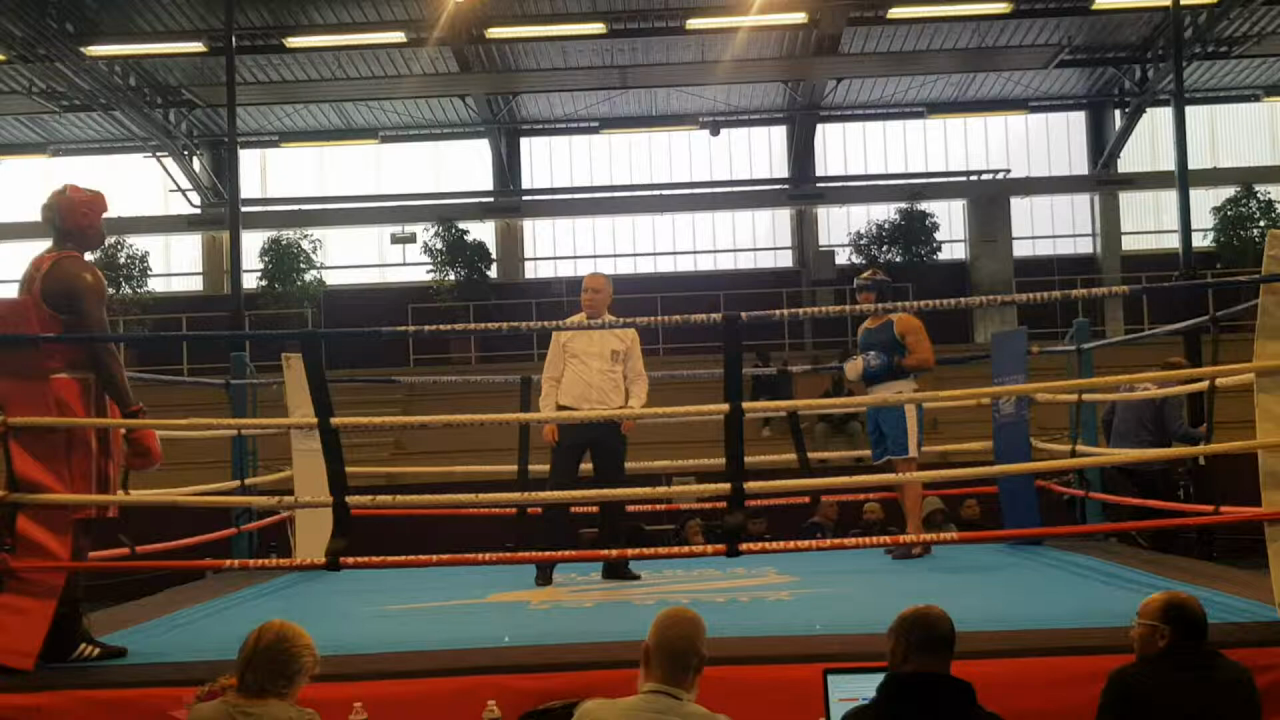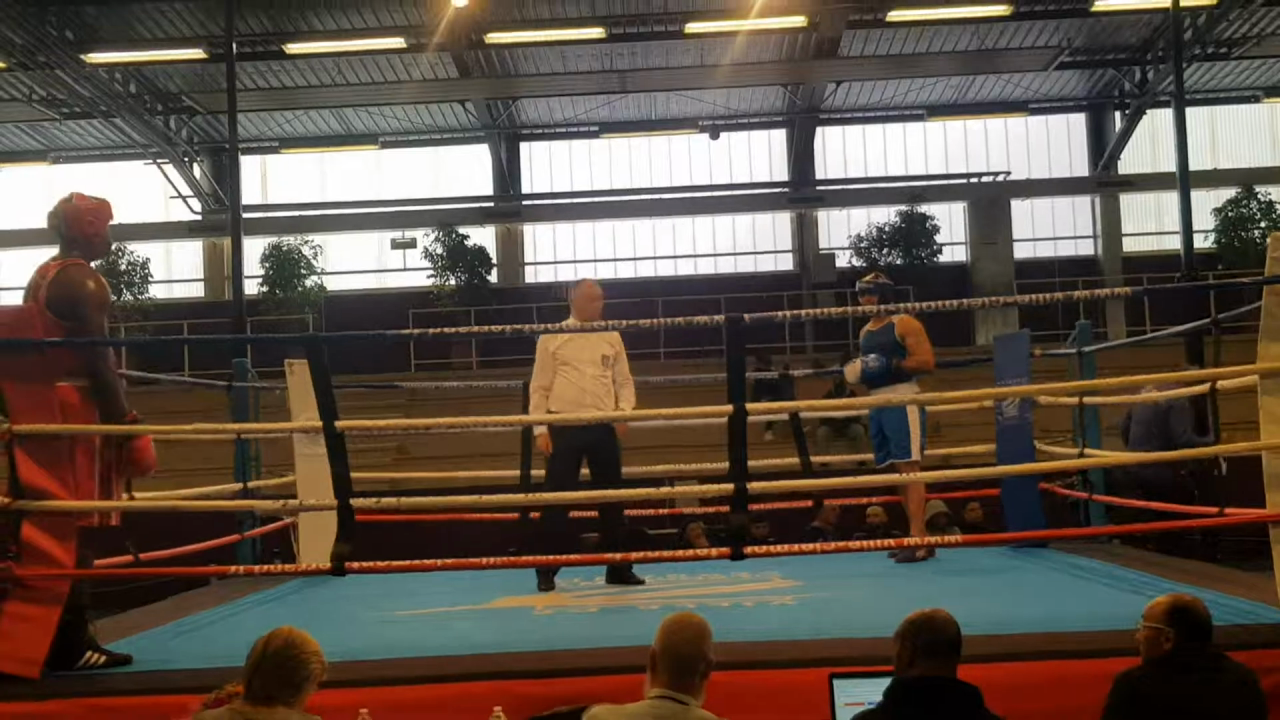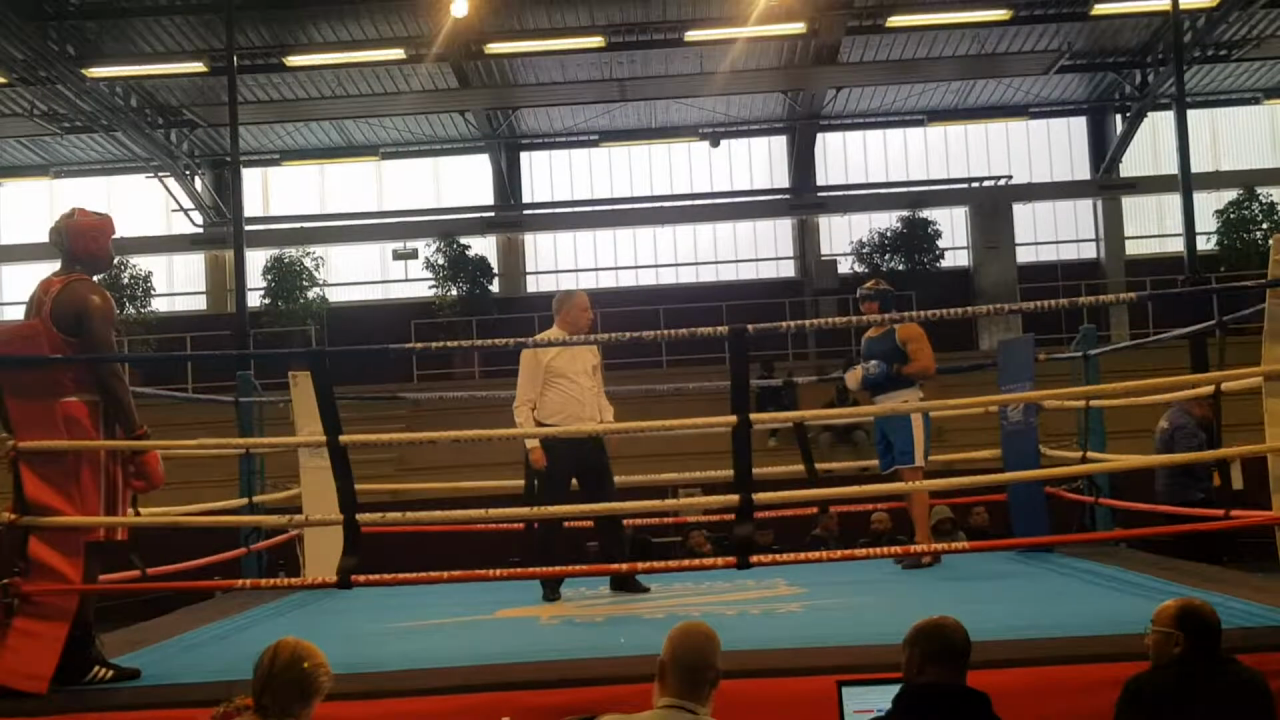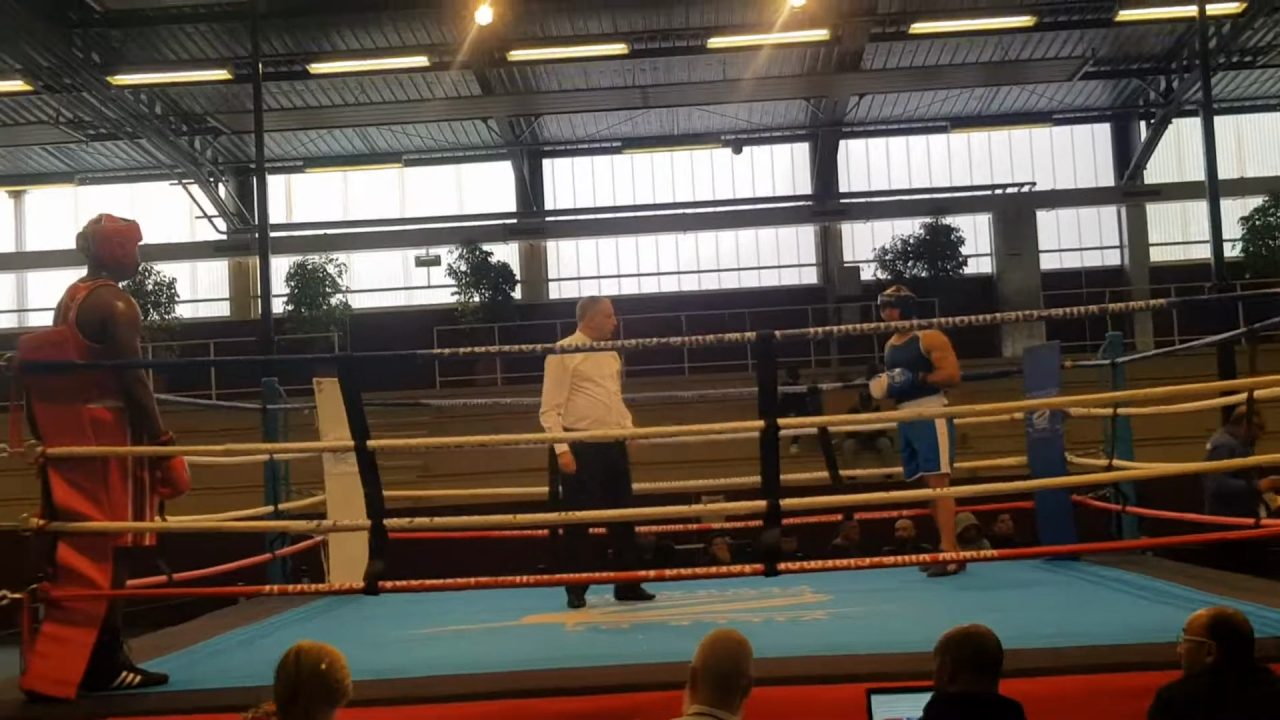
dt=0.3s
person 1, frame 1
right shoulder: (80, 274)
right elbow: (100, 351)
right wrist: (135, 417)
right hip: (69, 410)
left knee: (44, 520)
right knee: (66, 522)
left ankle: (58, 632)
right ankle: (58, 635)
person 1, frame 2
left shoulder: (40, 277)
right shoulder: (84, 282)
right elbow: (99, 361)
right wrist: (129, 427)
left hip: (41, 417)
right hip: (75, 417)
left knee: (47, 528)
right knee: (69, 530)
left ankle: (65, 640)
right ankle: (64, 643)
person 1, frame 3
left shoulder: (41, 293)
right shoulder: (89, 298)
left elbow: (42, 368)
right elbow: (108, 375)
right wrist: (140, 442)
left hip: (43, 433)
right hip: (79, 433)
left knee: (52, 543)
right knee: (77, 544)
left ankle: (73, 654)
right ankle: (72, 658)
person 1, frame 4
left shoulder: (69, 298)
right shoulder: (115, 304)
left elbow: (72, 375)
right elbow: (133, 381)
right wrist: (164, 447)
left hip: (72, 440)
right hip: (108, 439)
left knee: (82, 549)
right knee: (105, 550)
left ankle: (100, 659)
right ankle: (99, 662)
person 2, frame 1
left shoulder: (626, 332)
right shoulder: (565, 329)
left elbow: (637, 378)
right elbow: (551, 378)
left wrist: (632, 409)
right wrist: (548, 418)
left hip: (611, 422)
right hip: (570, 419)
right knee: (558, 491)
left ankle: (615, 563)
right ankle: (546, 565)
person 2, frame 2
left shoulder: (611, 337)
right shoulder: (552, 337)
left elbow: (624, 381)
right elbow: (539, 388)
left wrist: (624, 411)
right wrist: (541, 429)
left hip: (603, 427)
right hip: (563, 427)
left ankle: (618, 568)
right ankle: (547, 572)
person 2, frame 3
left shoulder: (590, 348)
right shoulder: (537, 348)
right elbow: (523, 403)
left wrist: (608, 420)
right wrist: (533, 444)
left hip: (590, 438)
right hip: (554, 440)
left knee: (606, 504)
left ankle: (621, 575)
right ankle: (551, 583)
person 2, frame 4
left shoulder: (610, 354)
right shoulder: (563, 353)
right elbow: (550, 409)
left wrist: (628, 426)
right wrist: (562, 449)
left hip: (613, 443)
right hip: (580, 445)
left knee: (622, 512)
right knee: (578, 518)
left ankle: (627, 584)
right ankle: (576, 590)
person 3, frame 1
left shoulder: (904, 322)
right shoulder: (863, 329)
left elbow: (927, 359)
left wrist: (889, 362)
right wrist: (856, 370)
left hip: (899, 399)
right hip: (874, 403)
left knee: (906, 466)
right knee: (894, 468)
left ankle: (914, 536)
right ankle: (916, 533)
person 3, frame 2
left shoulder: (905, 324)
right shoulder: (865, 332)
left elbow: (927, 361)
left wrist: (889, 364)
right wrist: (858, 372)
left hip: (902, 403)
right hip: (877, 406)
left knee: (909, 468)
right knee: (897, 471)
left ankle: (918, 539)
right ankle: (919, 537)
person 3, frame 3
left shoulder: (906, 330)
right shoulder: (867, 338)
left elbow: (928, 367)
left wrist: (890, 370)
right wrist: (860, 379)
left hip: (906, 408)
right hip: (881, 412)
left knee: (913, 475)
right knee: (902, 477)
left ankle: (924, 545)
right ankle: (924, 543)
person 3, frame 4
left shoulder: (930, 337)
right shoulder: (890, 345)
left elbow: (953, 374)
left wrist: (914, 379)
right wrist: (884, 387)
left hip: (930, 416)
right hip: (905, 419)
left knee: (938, 481)
right knee: (927, 485)
left ankle: (950, 553)
right ankle: (949, 550)
